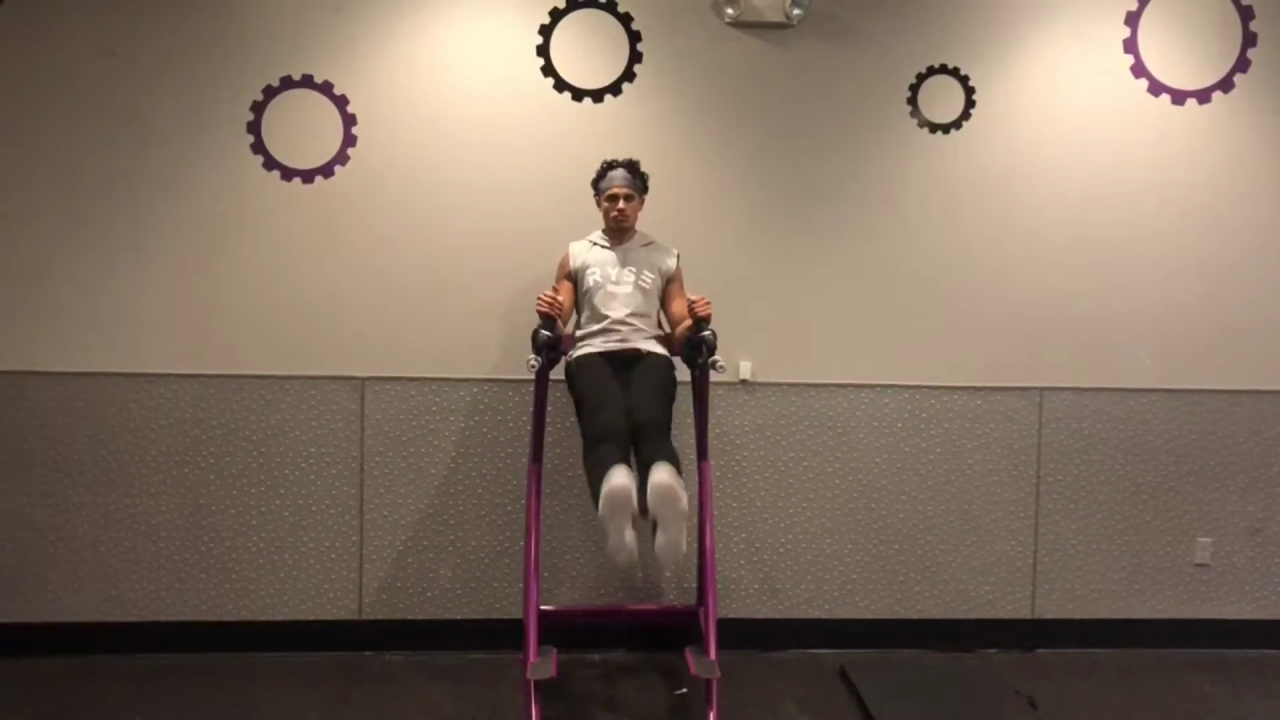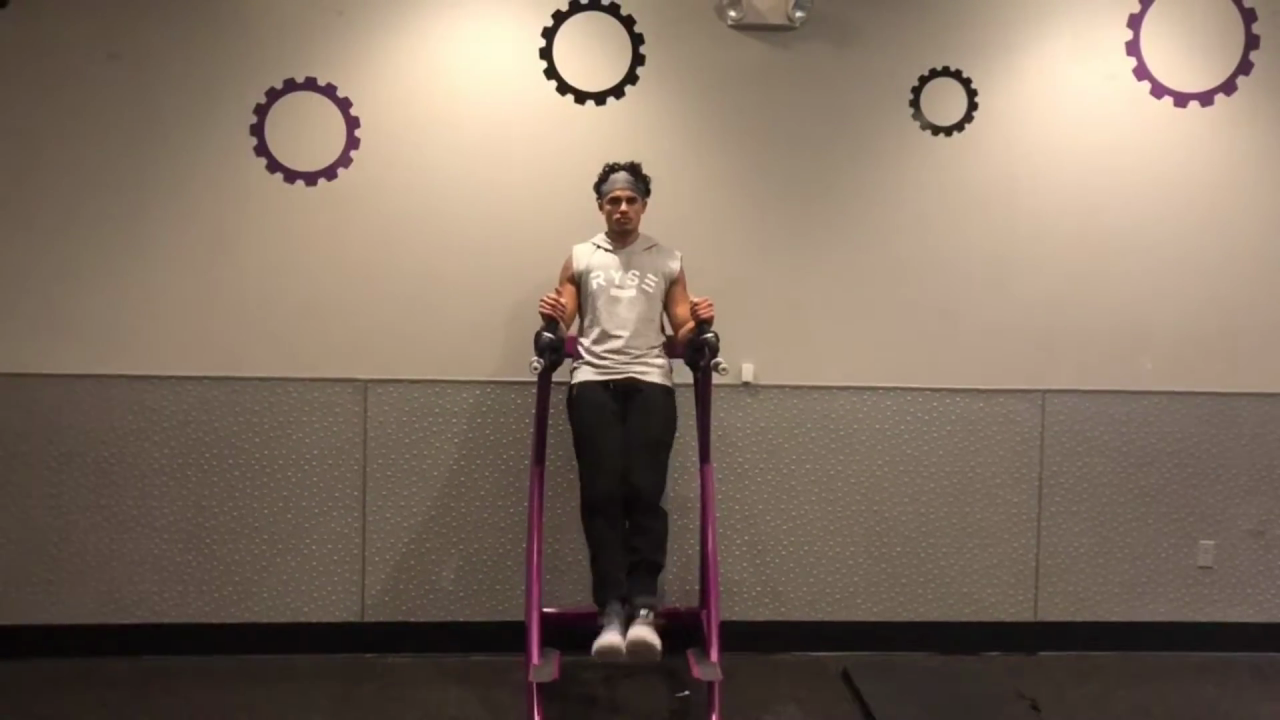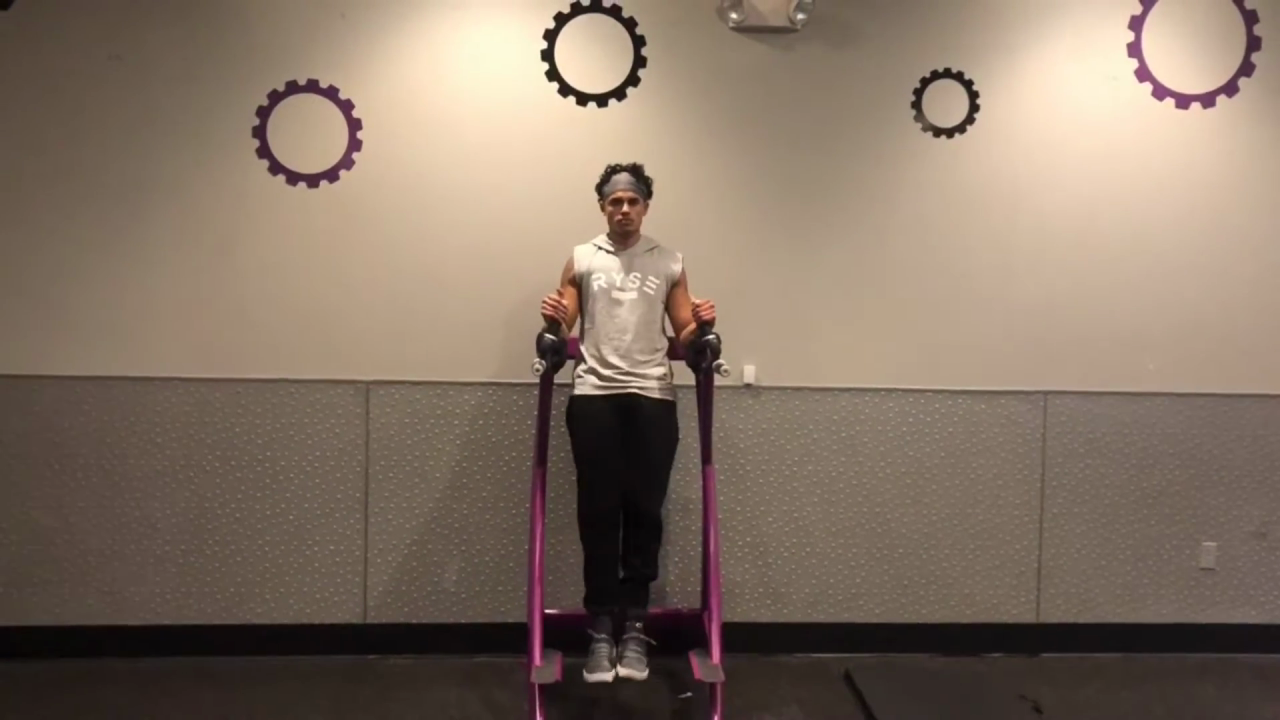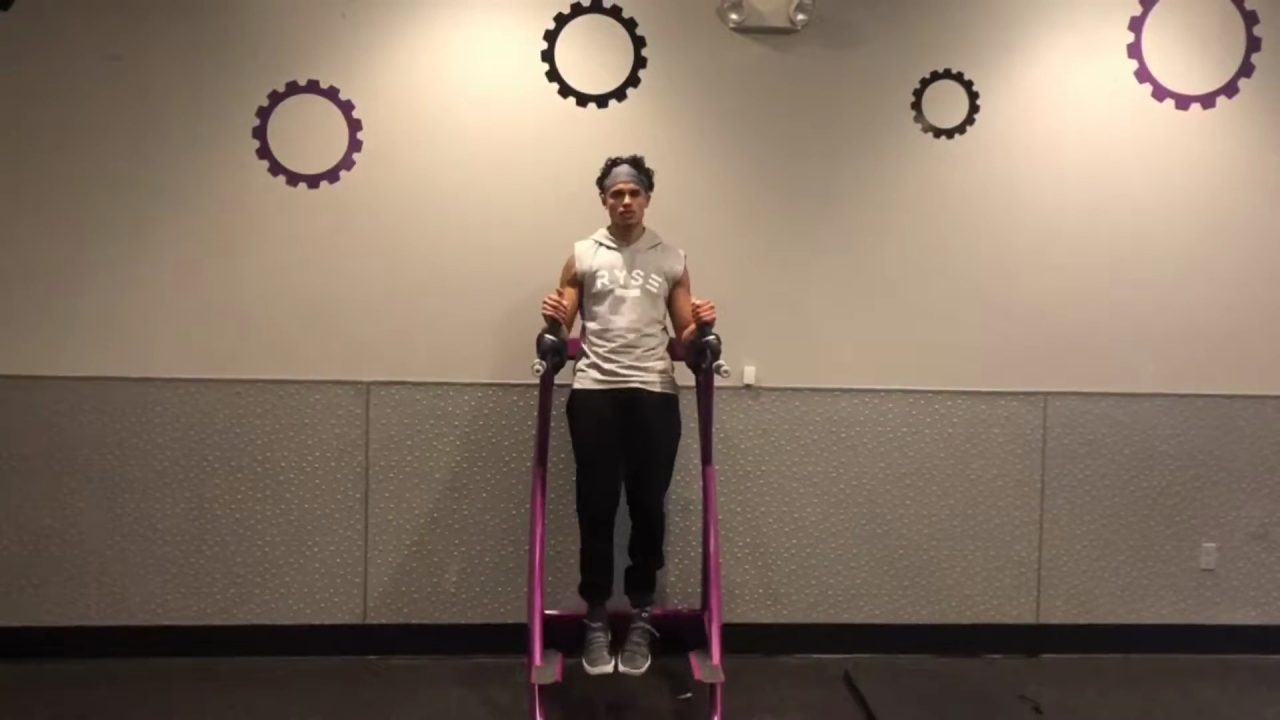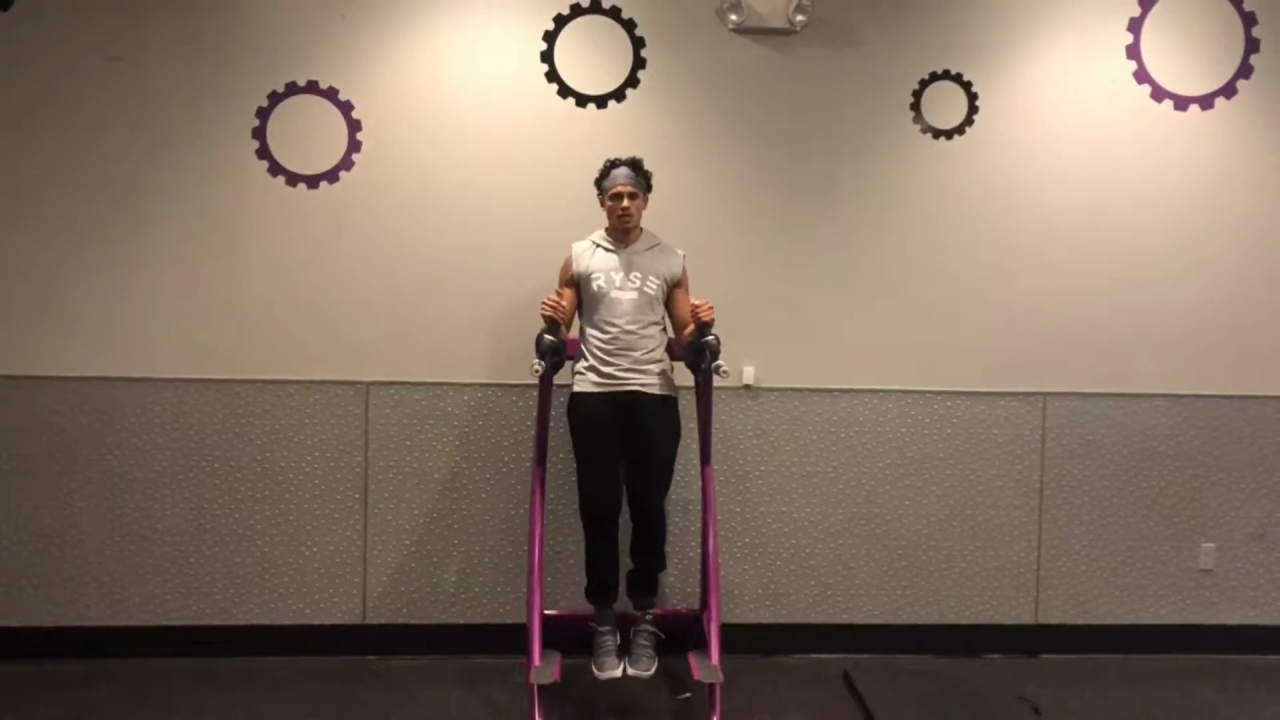
dt=0.3s
person 1, frame 1
left shoulder: (664, 258)
right shoulder: (577, 254)
left elbow: (680, 331)
right elbow: (559, 325)
left wrist: (696, 318)
right wrist: (550, 316)
left hip: (648, 354)
right hip: (592, 355)
left knee: (650, 423)
right knee: (605, 428)
left ankle: (663, 503)
right ankle: (617, 507)
person 1, frame 2
left shoulder: (668, 260)
right shoulder: (579, 258)
left elbow: (682, 335)
right elbow: (561, 328)
left wrist: (698, 325)
right wrist: (551, 320)
left hip: (650, 381)
right hip: (593, 380)
left knee: (645, 491)
right knee: (603, 492)
left ankle: (644, 608)
right ankle: (612, 610)
person 1, frame 3
left shoulder: (669, 263)
right shoulder: (581, 260)
left elbow: (683, 338)
right elbow: (563, 335)
left wrist: (702, 324)
right wrist: (552, 322)
left hip: (652, 395)
right hip: (594, 394)
left knee: (643, 512)
right knee: (598, 512)
left ankle: (633, 625)
right ankle: (600, 628)
person 1, frame 4
left shoulder: (672, 259)
right shoulder: (582, 256)
left elbow: (684, 335)
right elbow: (564, 330)
left wrist: (702, 325)
right wrist: (553, 321)
left hip: (654, 392)
right hip: (594, 390)
left knee: (648, 506)
right knee: (596, 506)
left ankle: (640, 616)
right ankle: (596, 618)
person 1, frame 5
left shoulder: (670, 260)
right shoulder: (579, 257)
left elbow: (683, 338)
right elbow: (562, 330)
left wrist: (701, 325)
right wrist: (552, 322)
left hip: (653, 395)
right hip: (594, 394)
left knee: (648, 508)
right knee: (600, 510)
left ankle: (644, 619)
right ankle: (604, 623)
